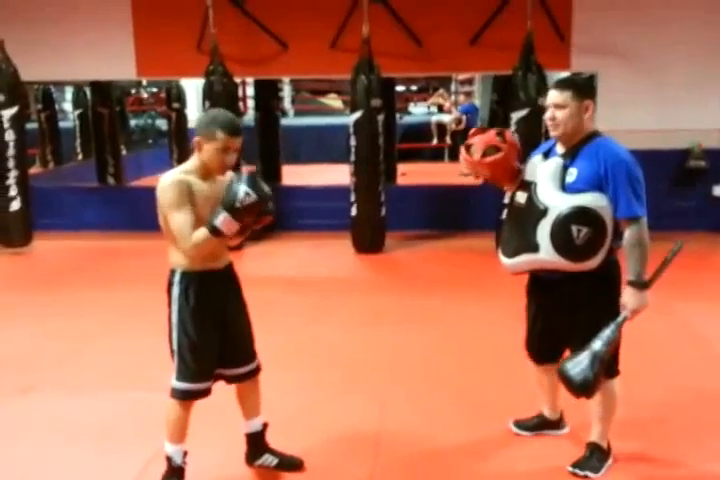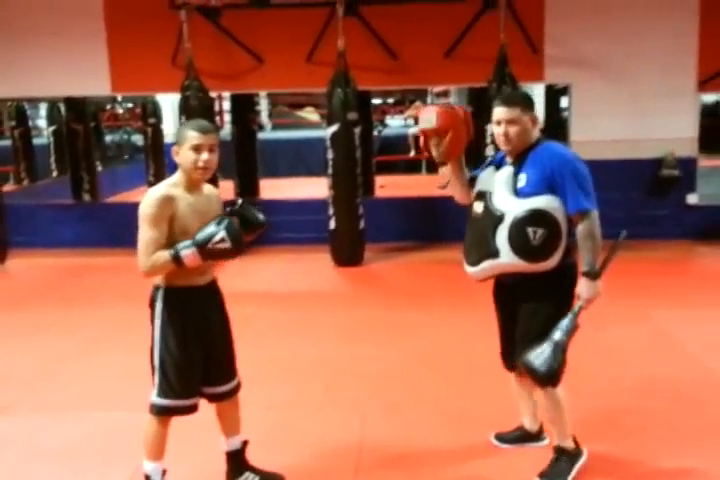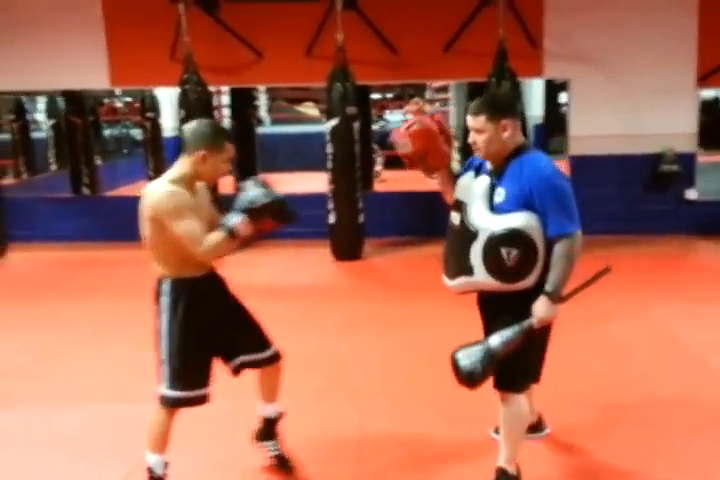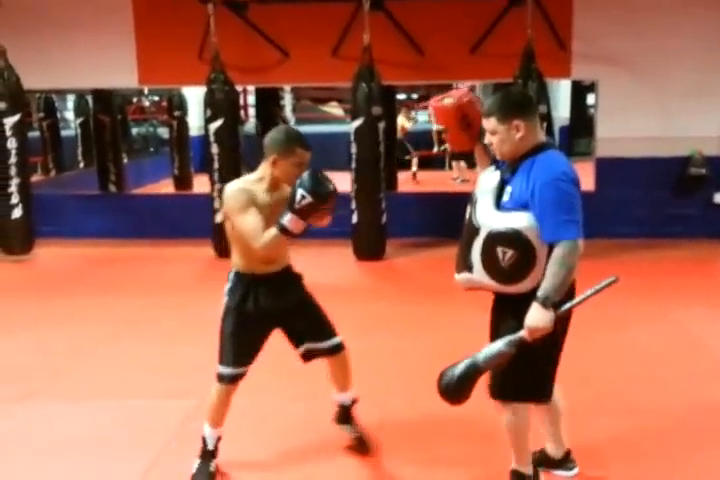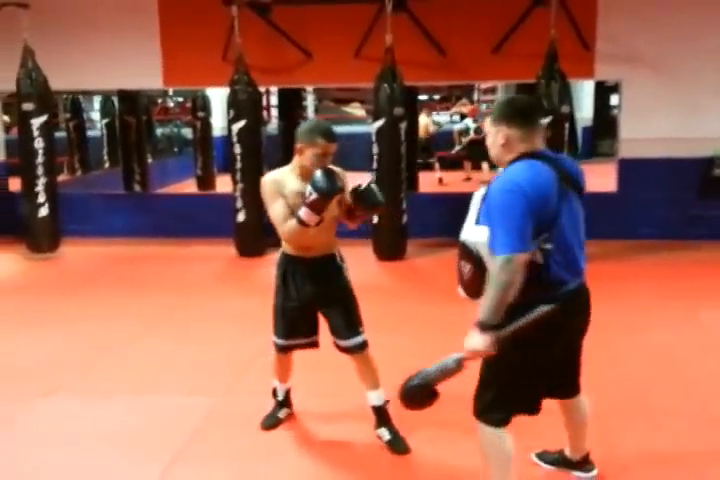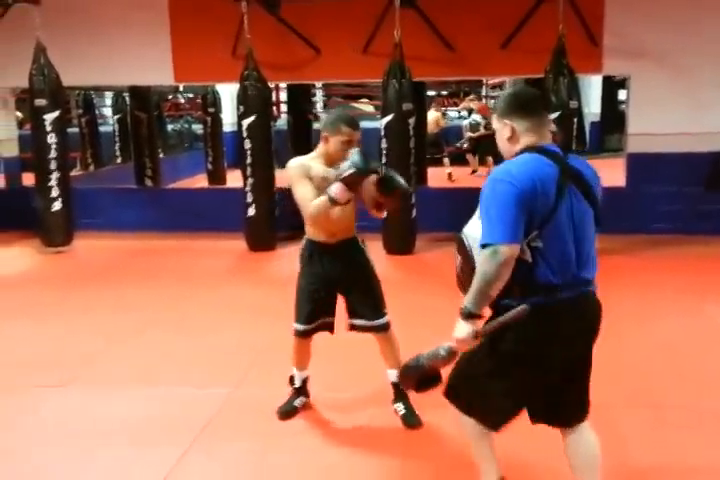
dt=0.5s
person 1, frame 1
left shoulder: (612, 159)
right shoulder: (543, 152)
left elbow: (635, 227)
right elbow: (529, 200)
left wrist: (636, 284)
right wrist: (503, 175)
left hip: (590, 282)
right hip: (545, 276)
right knee: (541, 352)
left ankle: (599, 445)
right ankle: (551, 415)
person 1, frame 2
left shoulder: (557, 161)
right shoulder: (498, 162)
left elbow: (587, 220)
right elbow: (466, 196)
left wrist: (588, 275)
right wrist: (450, 158)
left hip: (548, 282)
right hip: (509, 280)
right knee: (516, 362)
left ankle: (567, 448)
right ankle: (530, 428)
person 1, frame 3
left shoulder: (539, 174)
right shoulder: (481, 164)
left elbow: (568, 238)
right elbow: (456, 197)
left wrist: (551, 296)
right wrist: (438, 166)
left hip: (526, 296)
right hip: (493, 290)
left knee: (509, 381)
right knee: (512, 369)
right ankle: (531, 419)
person 1, frame 4
left shoulder: (552, 172)
right shoulder: (511, 164)
left elbow: (570, 246)
left wrist: (543, 304)
left hip: (530, 302)
right hip: (511, 293)
left knee: (510, 391)
right knee: (534, 383)
person 1, frame 5
left shoulder: (511, 185)
right shoulder: (564, 169)
left elbow: (510, 262)
left wrist: (485, 326)
left hip: (534, 313)
right hip: (569, 301)
left knee: (490, 414)
right knee: (565, 388)
person 1, frame 6
left shoulder: (508, 177)
right shoulder: (583, 173)
left elbow: (500, 256)
left wrist: (469, 314)
left hip: (526, 318)
right hip: (579, 310)
left knee: (468, 398)
right knee: (571, 419)
person 2, frame 1
left shoulder: (224, 180)
right shoulder: (174, 185)
right elbow: (192, 248)
left wrist: (249, 219)
right wrist: (229, 213)
left hip: (225, 279)
right hip: (191, 287)
left knee: (246, 369)
right knee: (187, 385)
left ankle: (257, 448)
person 2, frame 2
left shoulder: (213, 195)
right shoulder: (159, 200)
right elbow: (147, 265)
left wrist: (240, 234)
right wrist: (197, 246)
left hip: (210, 297)
right hip: (176, 304)
left knee: (227, 388)
right knee: (166, 401)
person 2, frame 3
left shoulder: (199, 189)
right shoulder: (163, 195)
right elbow: (206, 250)
left wrist: (248, 221)
right wrist: (243, 219)
left hip: (211, 286)
right hip: (180, 296)
left knee: (267, 357)
right knee: (174, 396)
left ankle: (268, 433)
person 2, frame 4
left shoulder: (297, 181)
right shoulder: (237, 193)
left elbow: (321, 219)
right elbow: (262, 246)
left wrist: (320, 207)
right wrist: (296, 214)
left hip: (285, 281)
right hip: (247, 288)
left knee: (334, 350)
right knee: (227, 378)
left ankle: (345, 416)
person 2, frame 5
left shoulder: (336, 176)
right shoulder: (273, 181)
left elbow: (350, 219)
right elbow: (287, 234)
left wrist: (361, 203)
right wrist: (312, 206)
left hip: (329, 267)
right hip: (293, 269)
left knee: (357, 346)
right knee: (283, 347)
left ankle: (382, 419)
right ankle: (282, 401)
person 2, frame 6
left shoulder: (355, 169)
right shoulder: (299, 167)
left elbow: (377, 211)
right elbow: (313, 212)
right wrist: (343, 188)
left hip: (352, 252)
right hip: (317, 256)
left knee: (382, 325)
right knee: (303, 331)
left ankle: (400, 394)
right ankle: (299, 390)
